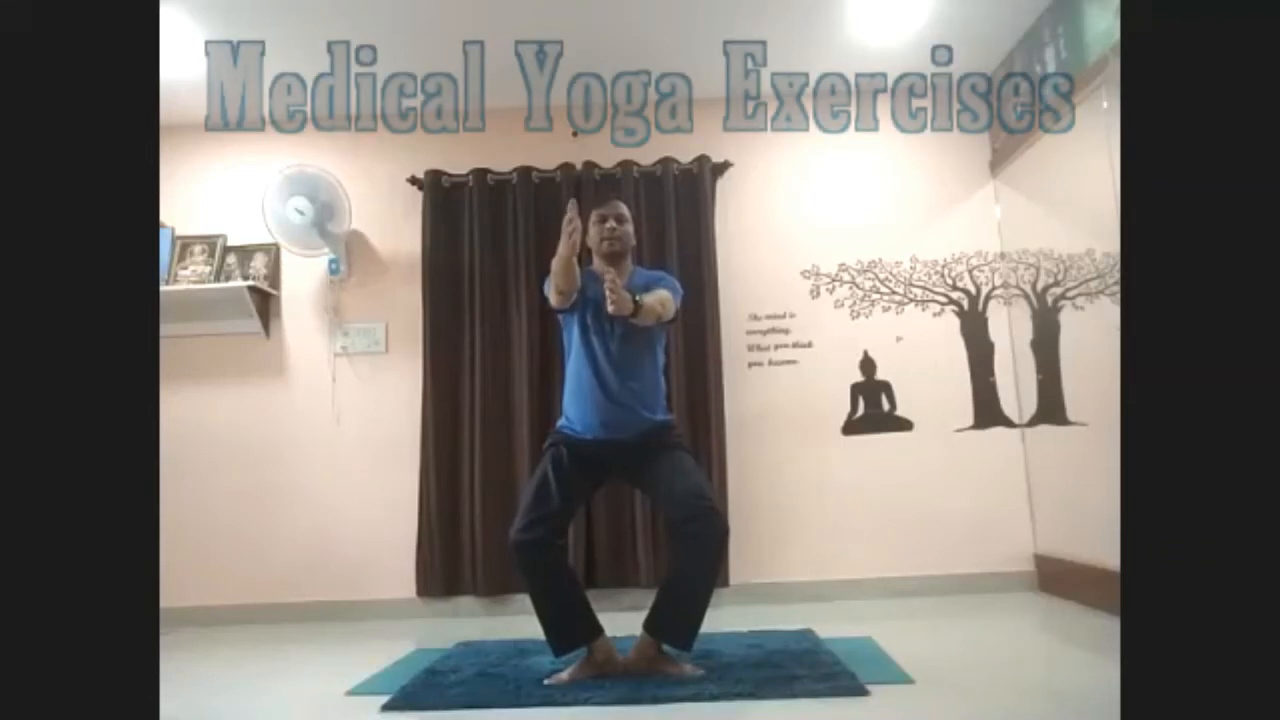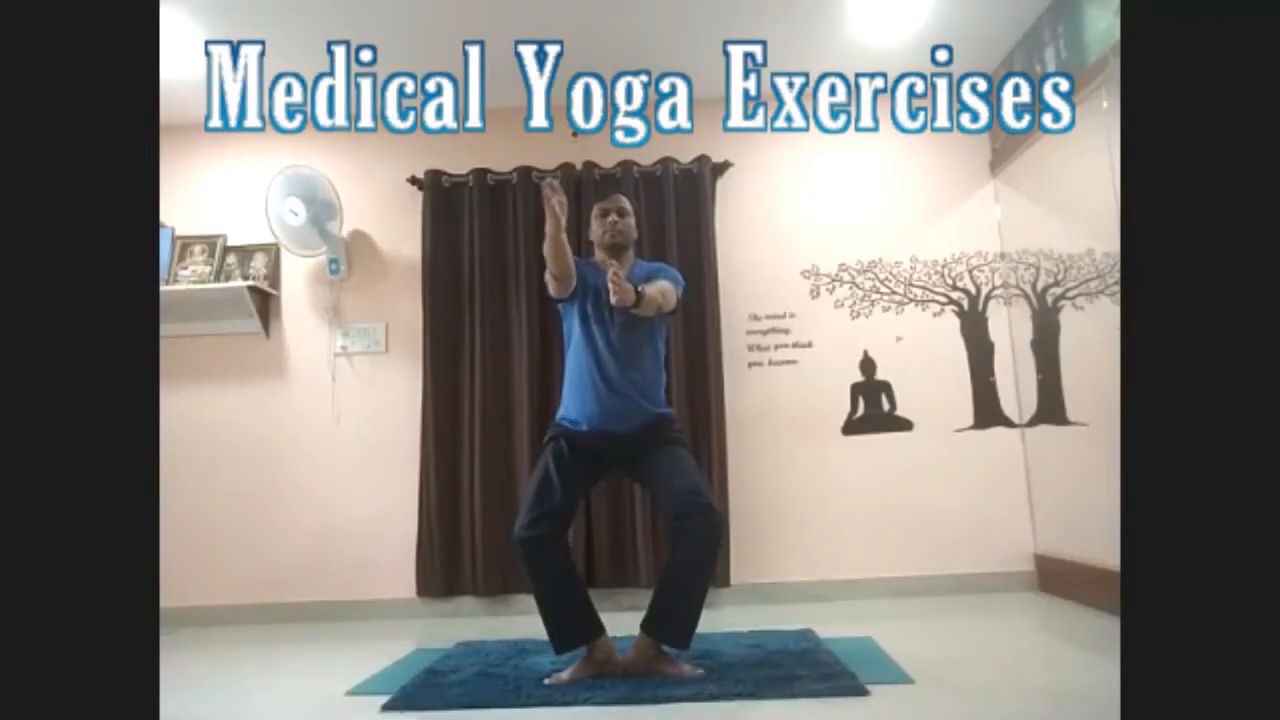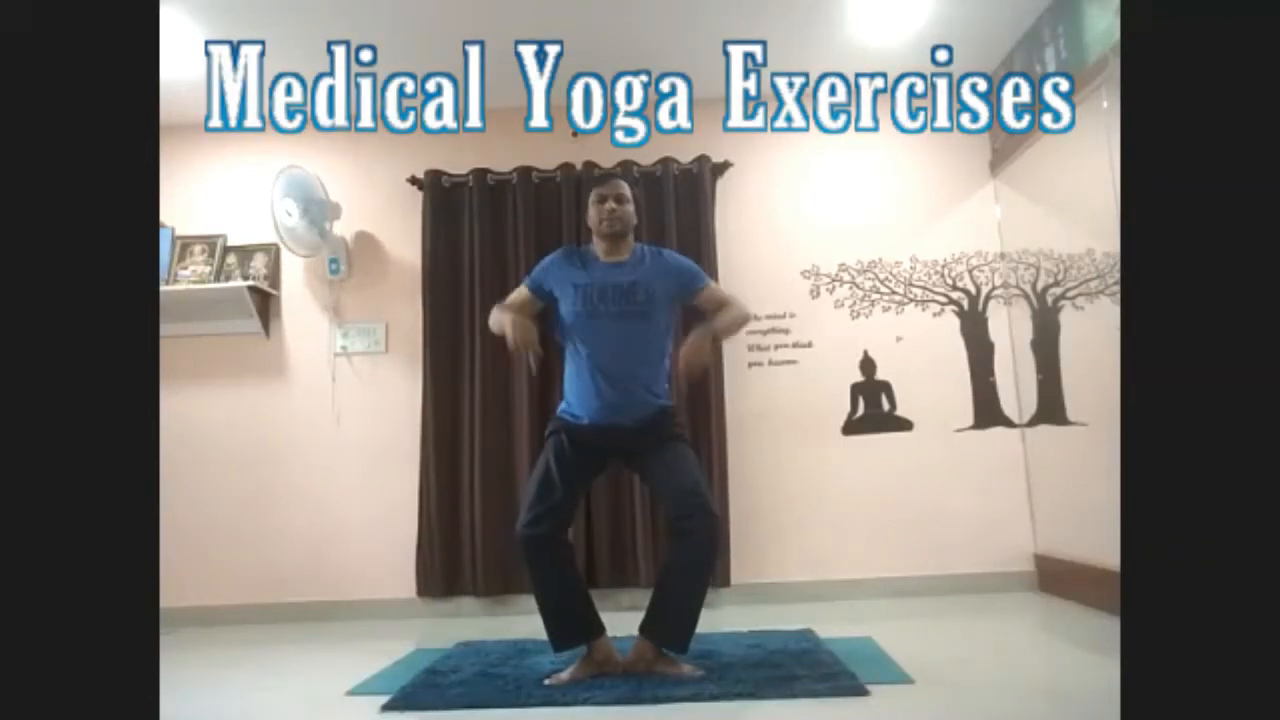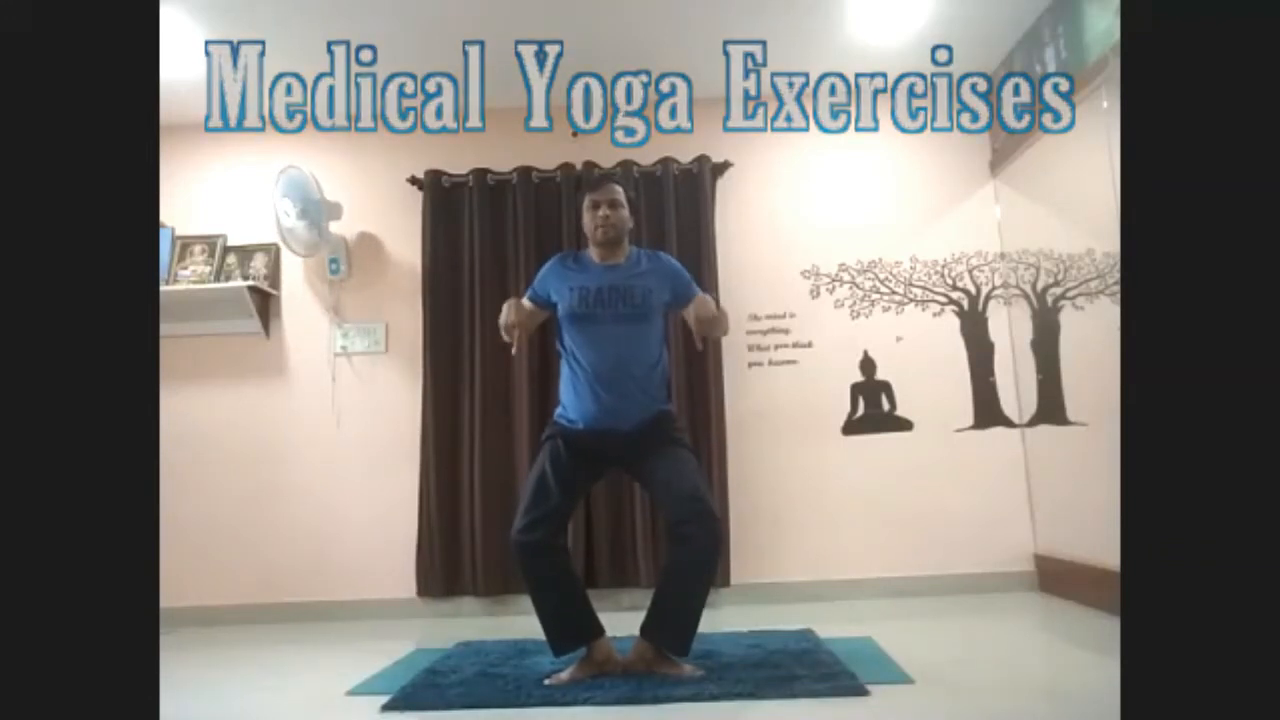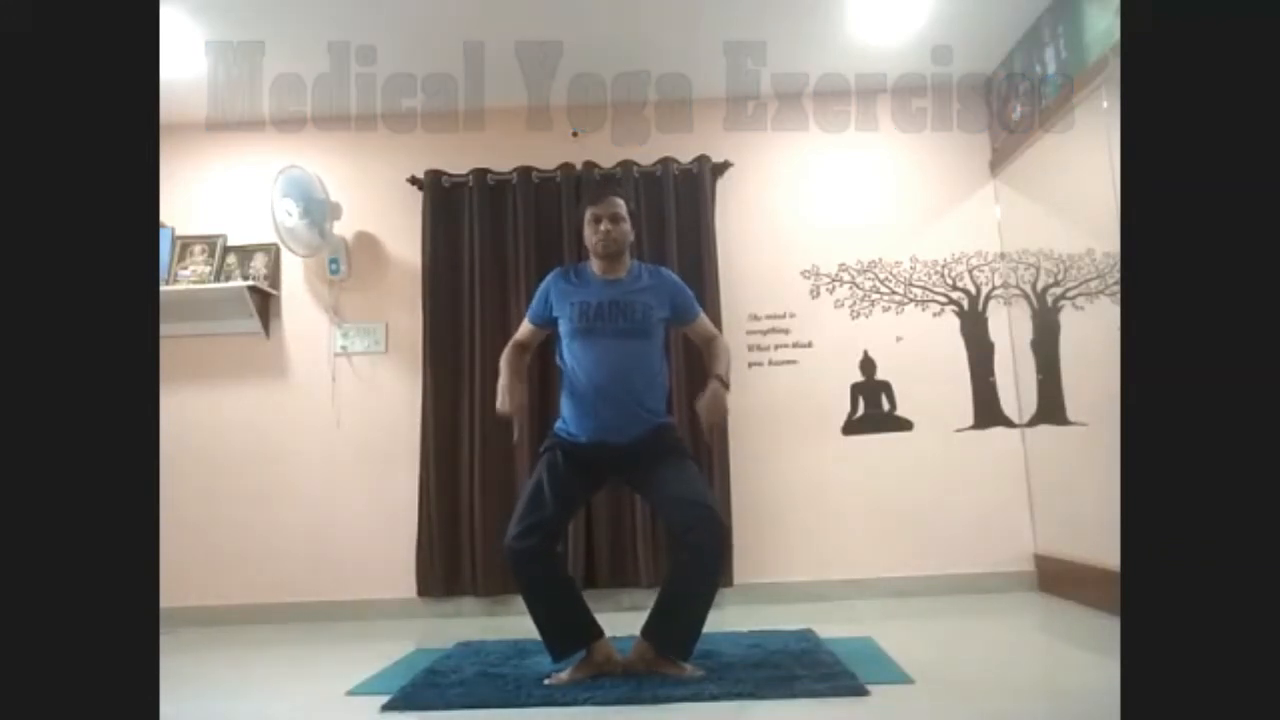
dt=1s
person 1, frame 1
left shoulder: (659, 282)
right shoulder: (573, 286)
left elbow: (659, 307)
right elbow: (561, 289)
left wrist: (630, 305)
right wrist: (565, 247)
left hip: (650, 434)
right hip: (577, 437)
left knee: (706, 526)
right knee: (528, 536)
left ankle: (652, 646)
right ankle: (595, 649)
person 1, frame 2
left shoulder: (661, 274)
right shoulder: (576, 277)
left elbow: (659, 299)
right elbow: (558, 273)
left wrist: (632, 297)
right wrist: (554, 224)
left hip: (650, 429)
right hip: (577, 431)
left knee: (701, 520)
right knee: (533, 532)
left ankle: (651, 646)
right ankle: (595, 648)
person 1, frame 3
left shoulder: (668, 267)
right shoulder: (561, 267)
left elbow: (737, 311)
right elbow: (502, 313)
left wrist: (707, 333)
right wrist: (511, 320)
left hip: (653, 423)
right hip: (578, 425)
left knee: (699, 523)
right knee: (535, 530)
left ankle: (652, 647)
right ankle: (595, 648)
person 1, frame 4
left shoulder: (662, 270)
right shoulder: (559, 272)
left elbow: (716, 319)
right elbow: (519, 319)
left wrist: (708, 313)
right wrist: (511, 315)
left hip: (651, 427)
right hip: (575, 431)
left knee: (700, 527)
right knee: (530, 536)
left ankle: (655, 646)
right ankle: (593, 648)
person 1, frame 5
left shoulder: (663, 285)
right shoulder: (560, 285)
left elbow: (712, 339)
right elbow: (520, 343)
left wrist: (717, 382)
right wrist: (509, 382)
left hip: (652, 440)
right hip: (574, 443)
left knee: (707, 535)
right knee: (523, 544)
left ankle: (657, 648)
right ankle: (593, 649)
